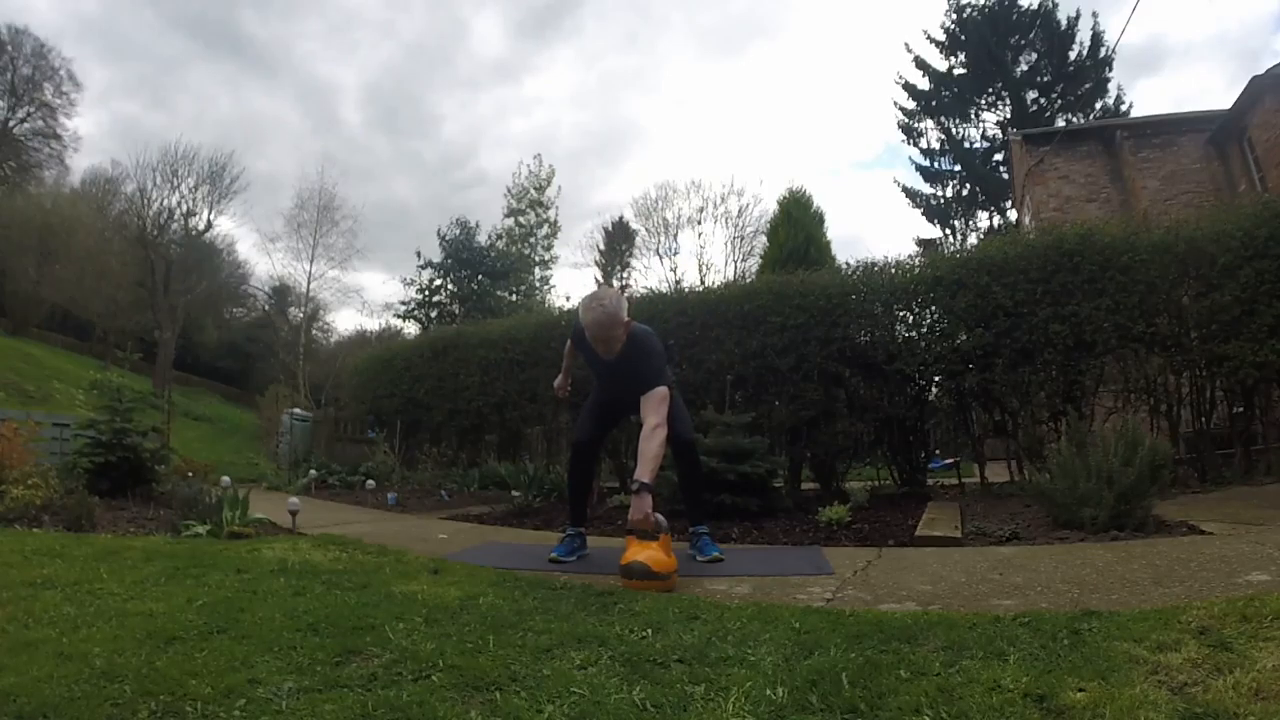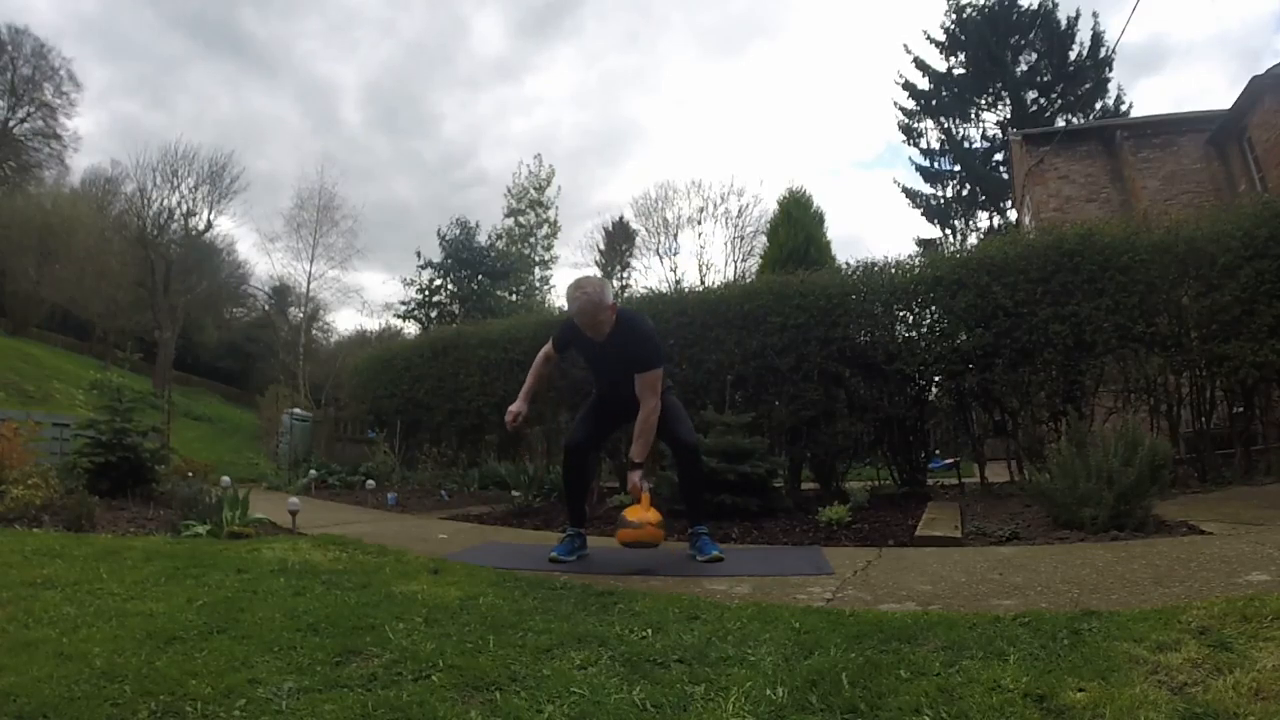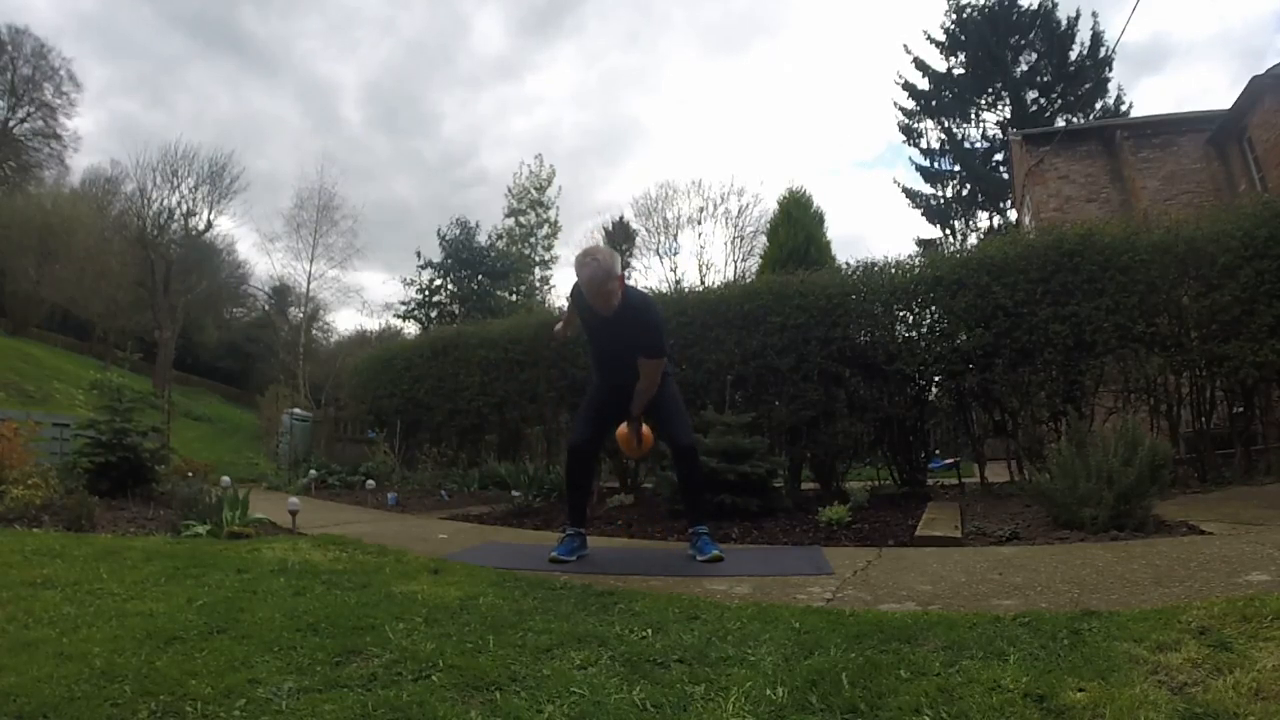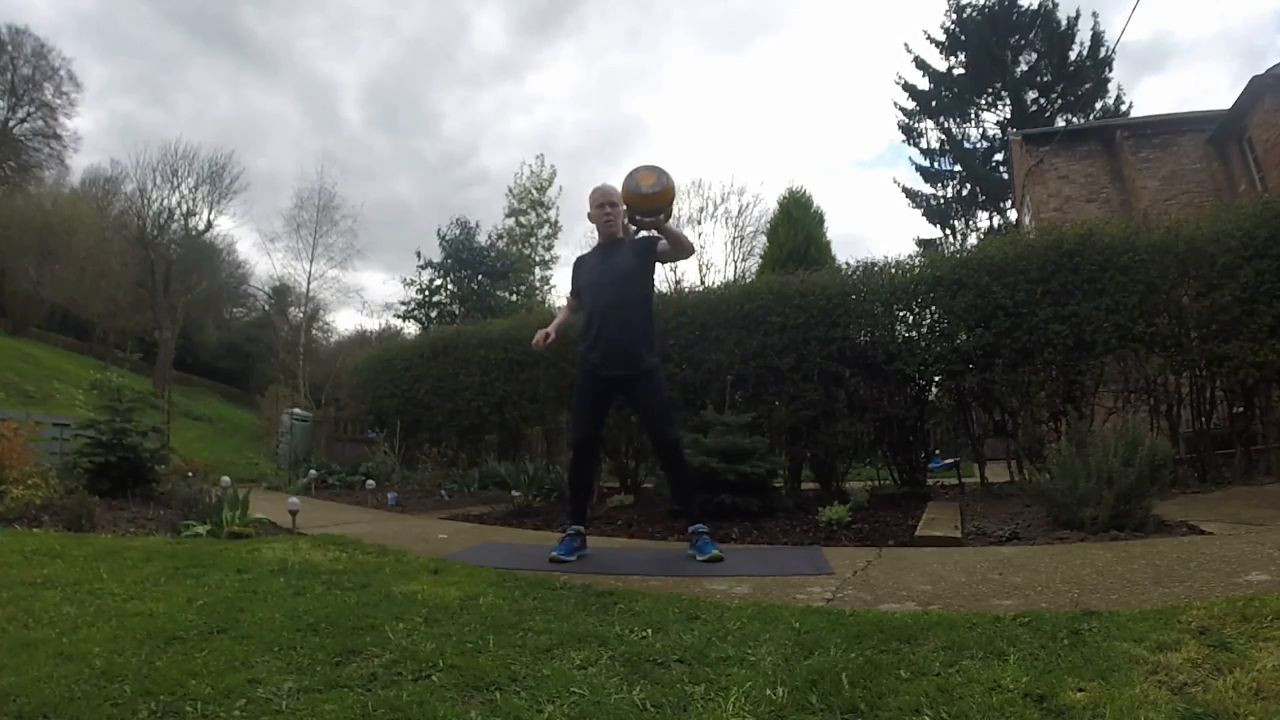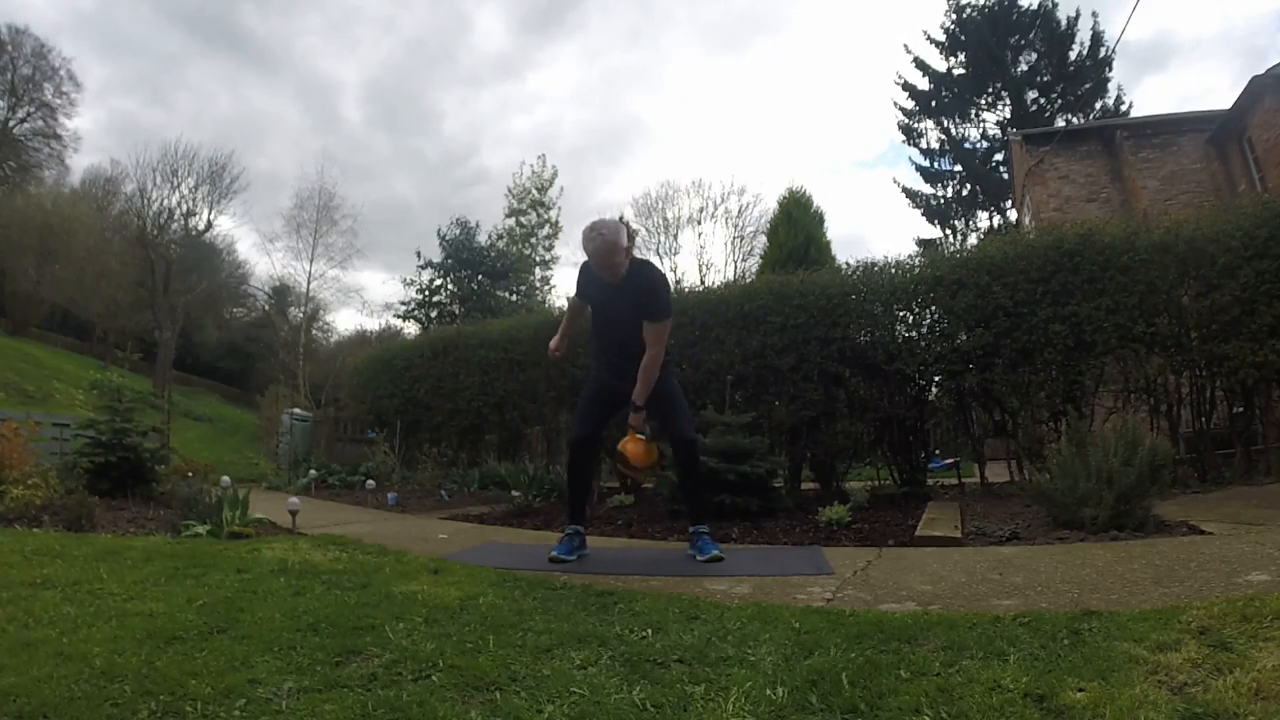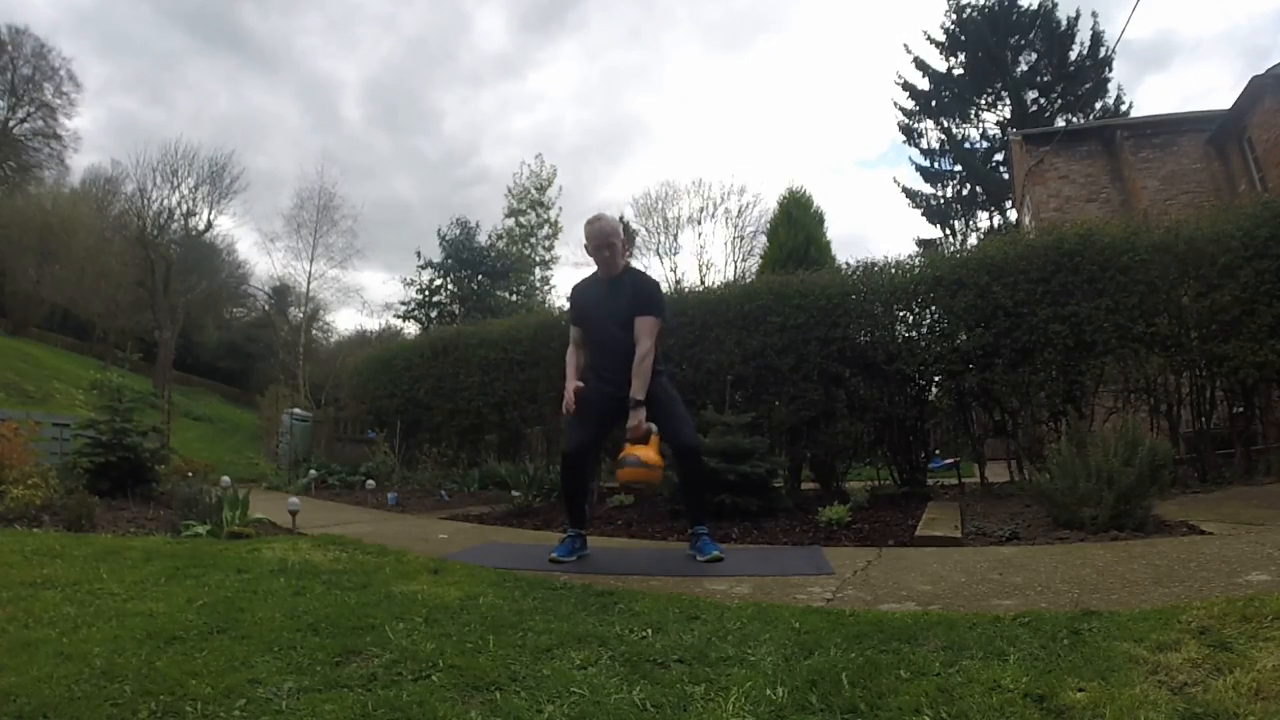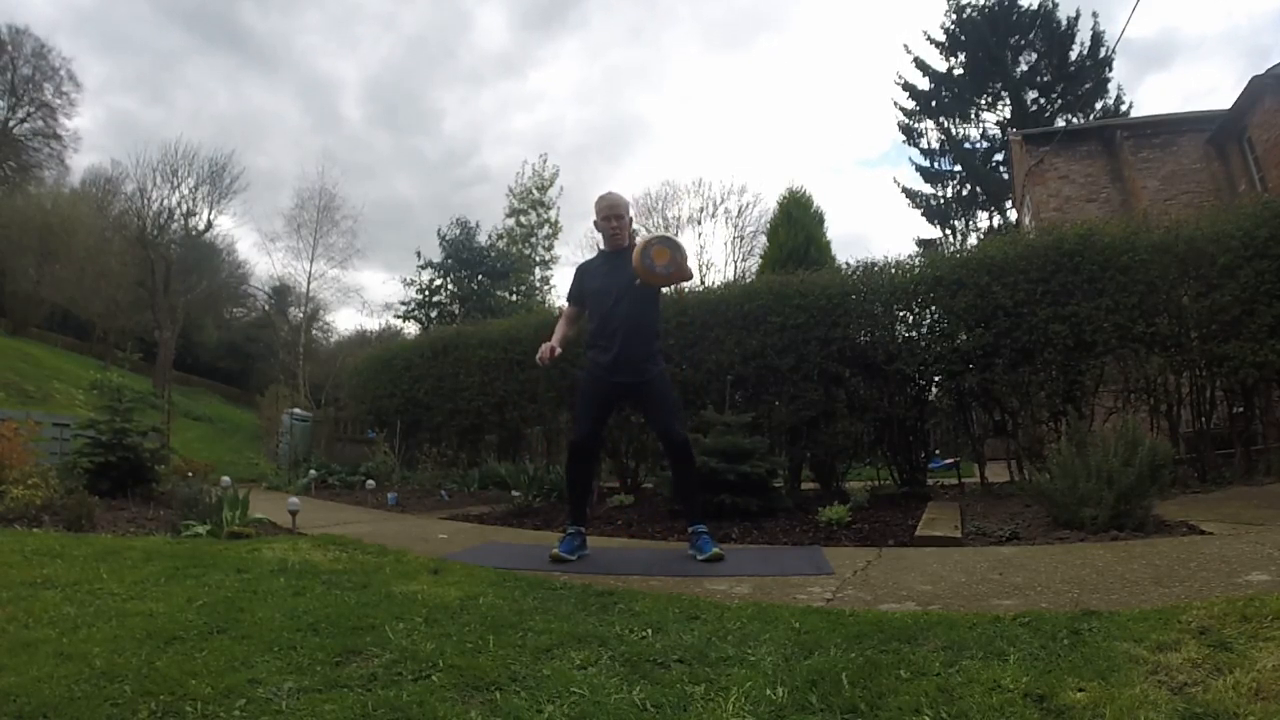
dt=0.7s
person 1, frame 1
left shoulder: (647, 346)
right shoulder: (583, 332)
left elbow: (655, 424)
left wrist: (642, 488)
right wrist: (564, 375)
left hip: (654, 391)
right hip: (608, 391)
left knee: (685, 441)
right knee: (582, 443)
left ankle: (699, 532)
right ankle: (576, 533)
person 1, frame 2
left shoulder: (639, 330)
right shoulder: (573, 328)
left elbow: (649, 402)
right elbow: (546, 355)
left wrist: (636, 465)
right wrist: (522, 399)
left hip: (653, 394)
right hip: (608, 397)
left knee: (687, 445)
right knee: (575, 446)
left ankle: (698, 532)
right ankle: (575, 533)
person 1, frame 3
left shoulder: (645, 313)
right shoulder: (581, 295)
left elbow: (649, 379)
left wrist: (634, 416)
right wrist: (564, 323)
left hip: (651, 390)
right hip: (606, 385)
left knee: (683, 446)
right knee: (579, 447)
left ankle: (698, 532)
right ankle: (575, 533)
person 1, frame 4
left shoulder: (642, 247)
right shoulder: (583, 263)
left elbow: (685, 250)
right elbow: (573, 306)
left wrist: (661, 225)
right wrist: (552, 328)
left hip: (640, 366)
right hip: (594, 368)
left knee: (667, 444)
right knee: (583, 447)
left ankle: (697, 530)
right ankle: (576, 532)
person 1, frame 5
left shoulder: (651, 279)
right shoulder: (588, 272)
left elbow: (655, 349)
left wrist: (639, 406)
right wrist: (561, 337)
left hip: (651, 374)
right hip: (605, 377)
left knee: (685, 440)
right knee: (579, 443)
left ankle: (699, 532)
right ankle: (574, 532)
person 1, frame 6
left shoulder: (644, 286)
right shoulder: (581, 292)
left elbow: (645, 347)
right elbow: (576, 346)
left wrist: (638, 403)
right wrist: (570, 383)
left hip: (648, 382)
right hip: (601, 388)
left knee: (688, 445)
right knee: (572, 452)
left ankle: (698, 533)
right ankle: (576, 534)
person 1, frame 7
right shoulder: (587, 270)
right elbow: (570, 317)
right wrist: (554, 342)
left hip: (646, 367)
right hip: (600, 370)
left knee: (677, 441)
right knee: (580, 445)
left ankle: (698, 532)
right ankle: (576, 532)
